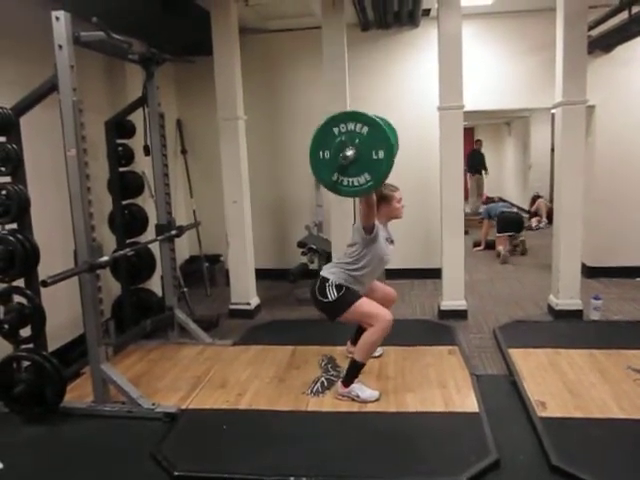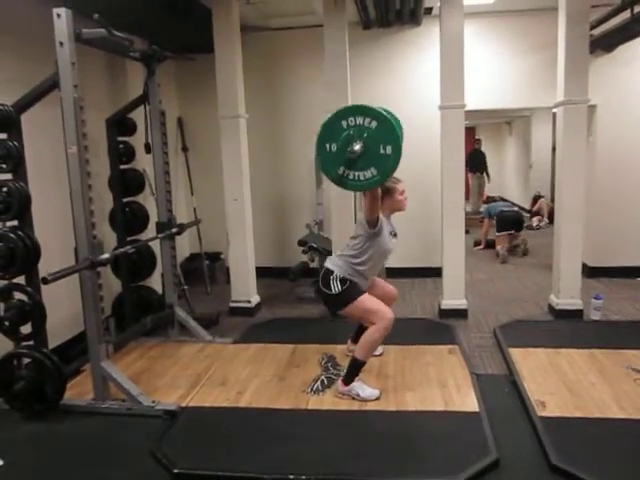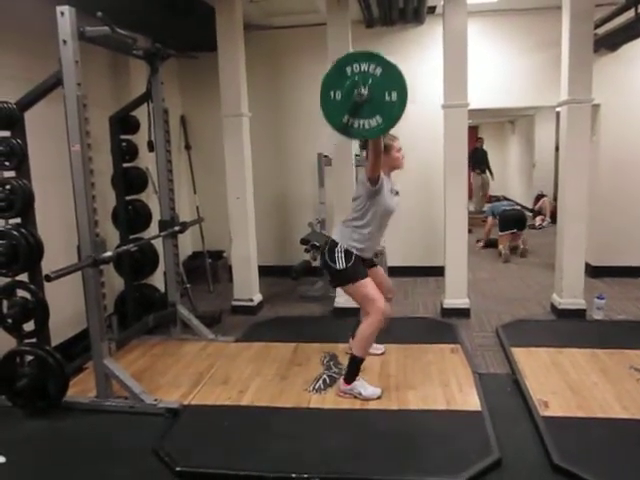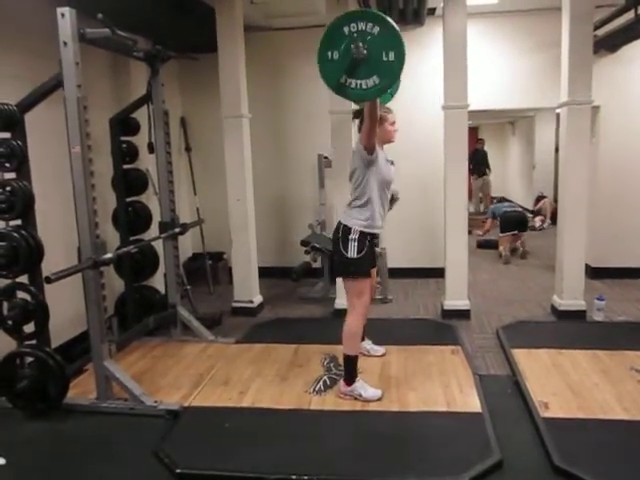
dt=0.3s
person 1, frame 1
left shoulder: (382, 226)
right shoulder: (370, 229)
left elbow: (371, 200)
right elbow: (367, 200)
left hip: (346, 283)
right hip: (330, 287)
left knee: (389, 297)
right knee: (383, 320)
left ankle: (355, 344)
right ankle: (347, 384)
person 1, frame 2
left shoulder: (385, 219)
right shoulder: (374, 222)
left elbow: (375, 192)
right elbow: (371, 193)
left hip: (350, 276)
right hip: (334, 280)
left knee: (389, 295)
right knee: (384, 318)
left ankle: (356, 343)
right ankle: (347, 384)
person 1, frame 3
left shoulder: (387, 180)
right shoulder: (374, 180)
left elbow: (376, 147)
right elbow: (374, 149)
left hip: (358, 251)
right hip: (341, 252)
left knee: (385, 290)
right knee: (379, 310)
left ankle: (358, 341)
right ankle: (349, 381)
person 1, frame 4
left shoulder: (378, 152)
right shoulder: (366, 151)
left elbow: (375, 119)
right elbow: (371, 118)
left hip: (365, 232)
right hip: (354, 233)
left knee: (368, 292)
right knee: (358, 305)
left ankle: (359, 341)
right ankle: (349, 383)
